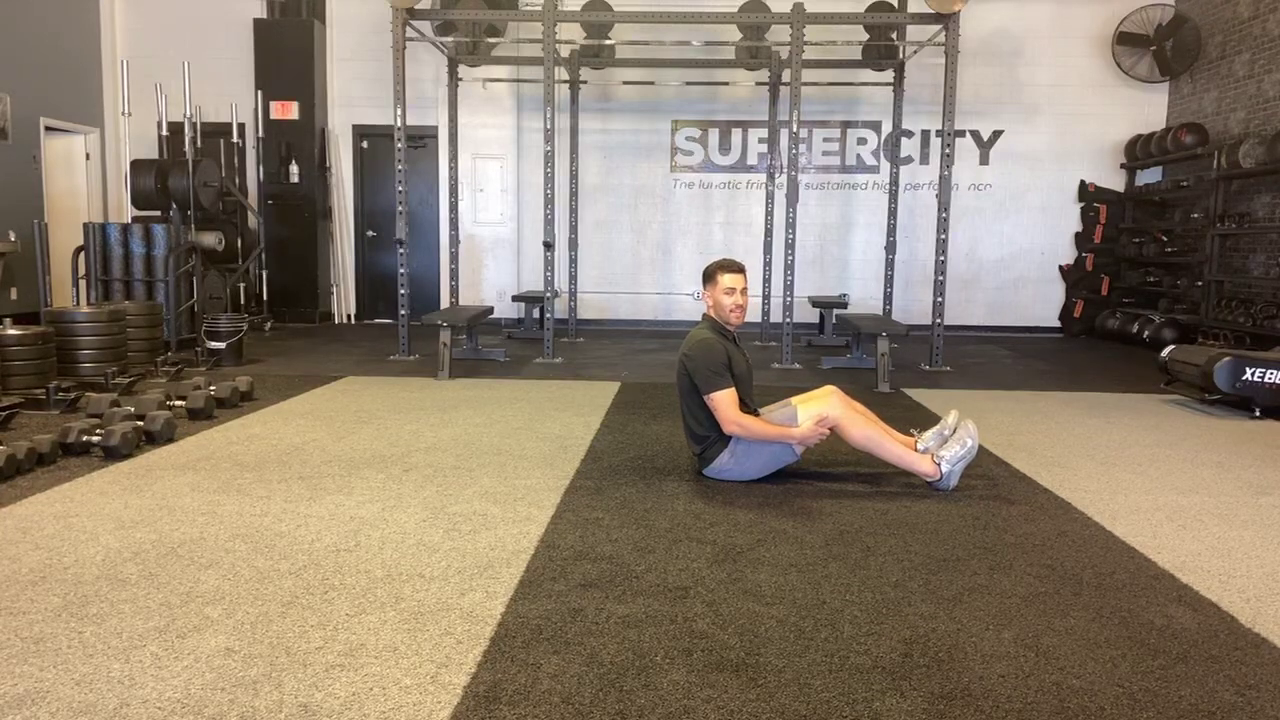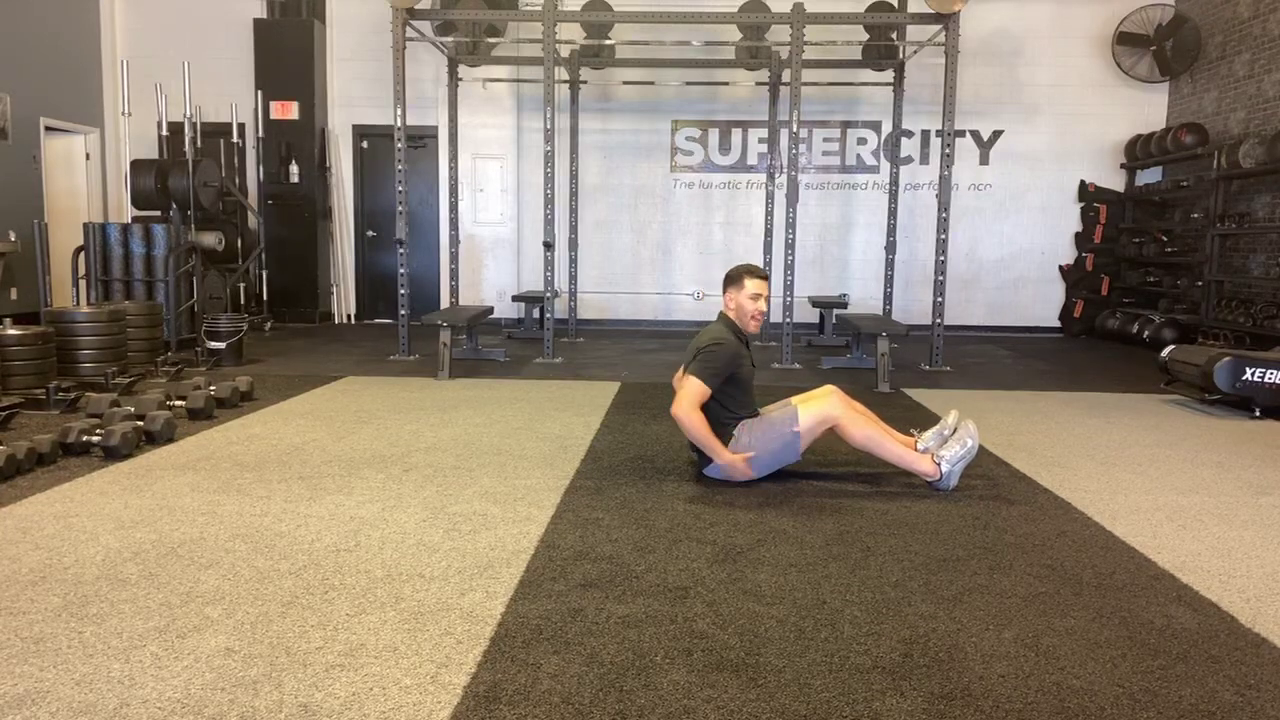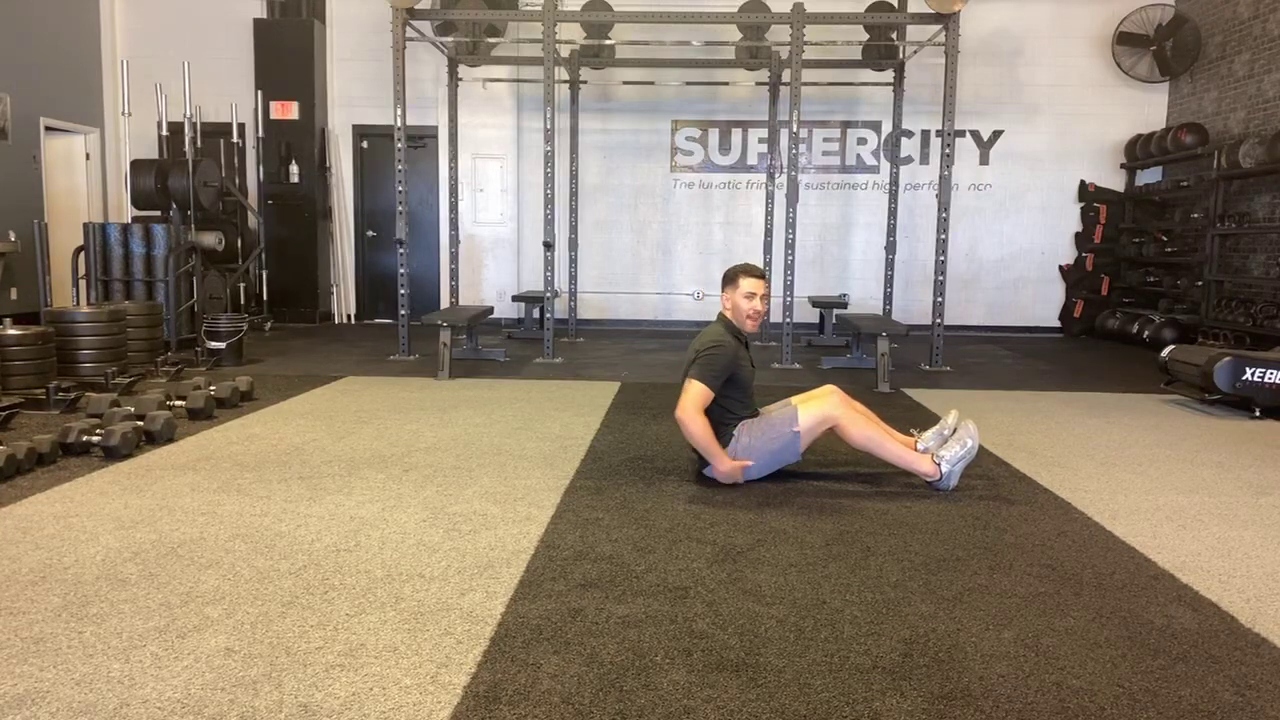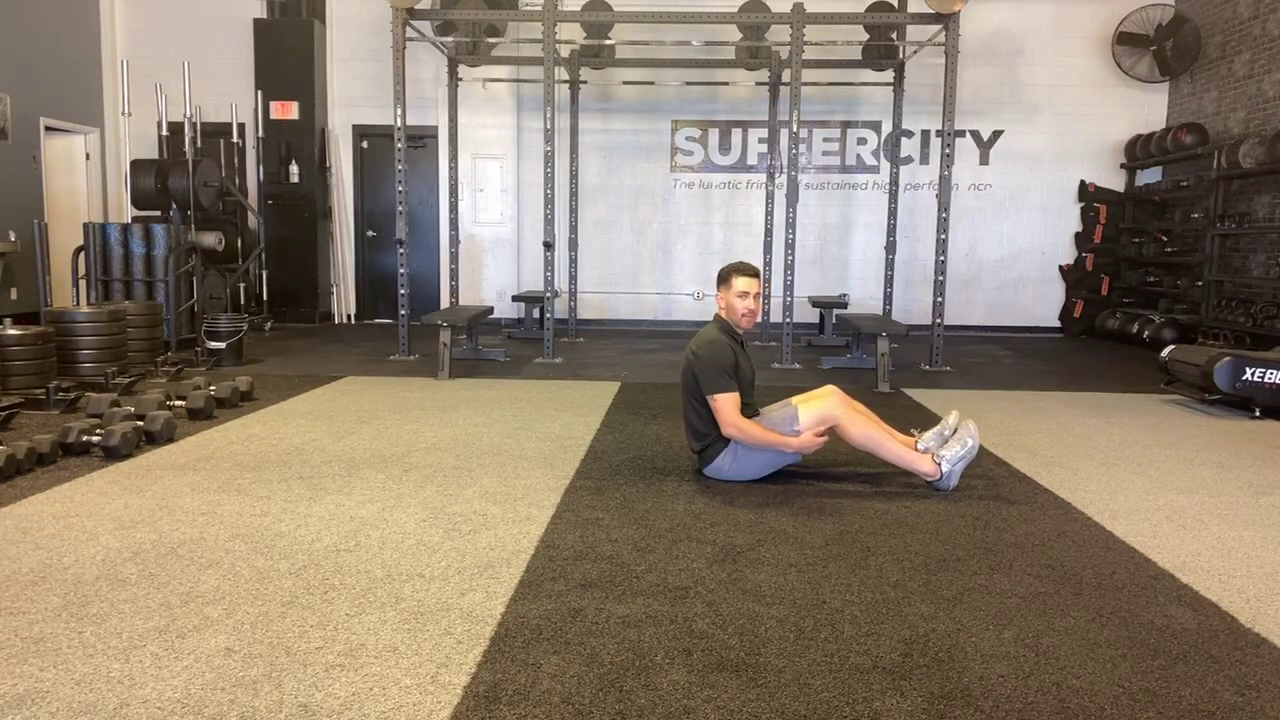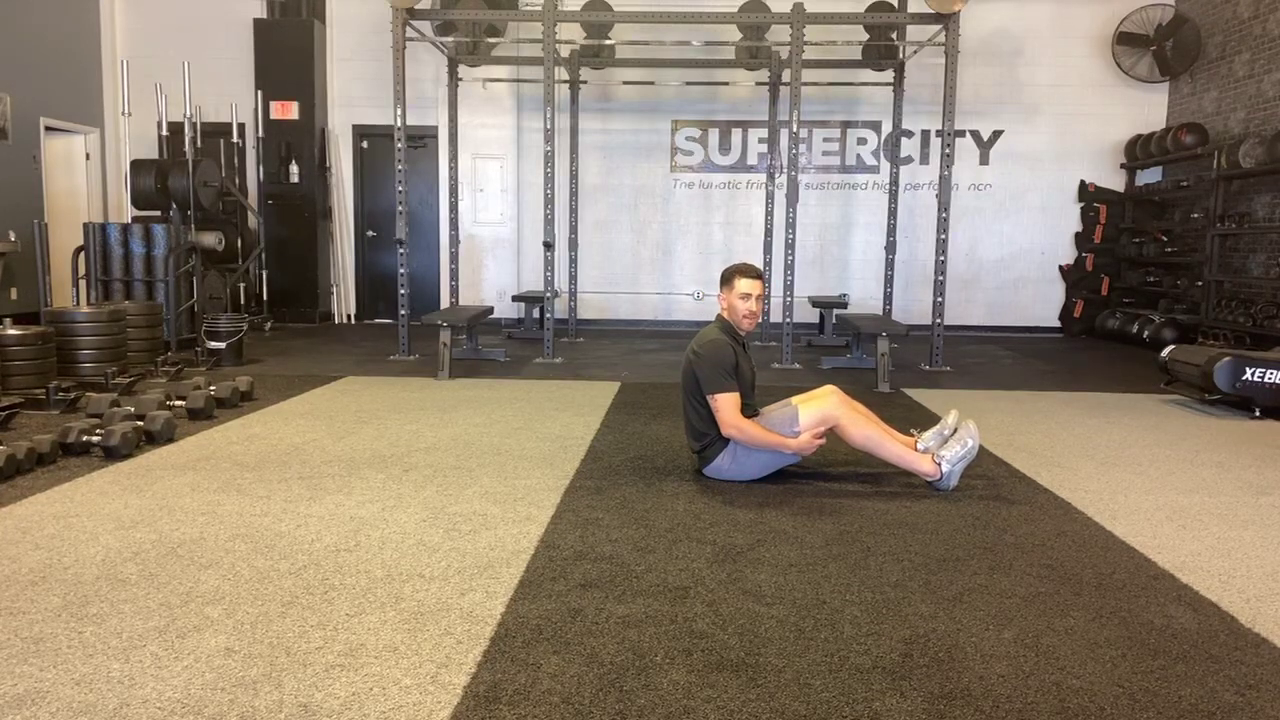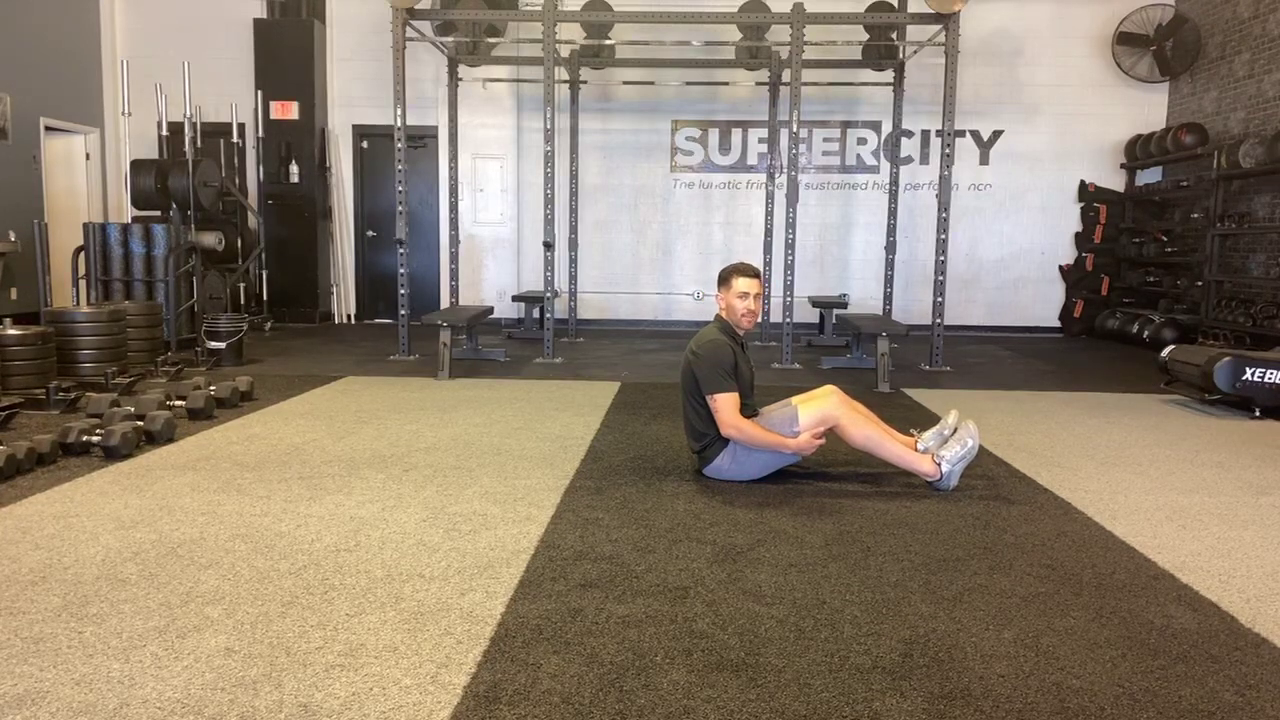
dt=0.5s
person 1, frame 1
left shoulder: (722, 337)
right shoulder: (707, 346)
right elbow: (731, 422)
left wrist: (793, 426)
right wrist: (796, 434)
left hip: (736, 441)
right hip: (726, 454)
left knee: (830, 394)
right knee: (831, 408)
left ankle: (916, 445)
right ankle: (933, 469)
person 1, frame 2
left shoulder: (726, 336)
right shoulder: (721, 345)
left elbow: (679, 380)
right elbow: (682, 409)
right wrist: (724, 459)
left hip: (736, 432)
right hip: (729, 449)
left knee: (830, 393)
right knee: (832, 407)
left ankle: (915, 445)
right ankle: (933, 469)
person 1, frame 3
left shoulder: (726, 337)
right shoulder: (720, 347)
left elbow: (706, 397)
right elbow: (687, 412)
right wrist: (722, 463)
left hip: (737, 432)
right hip: (729, 447)
left knee: (830, 394)
right knee: (832, 408)
left ankle: (916, 446)
right ankle: (933, 469)
person 1, frame 4
left shoulder: (728, 339)
right shoulder: (714, 347)
right elbow: (731, 426)
right wrist: (794, 444)
left hip: (736, 439)
right hip: (725, 454)
left knee: (831, 394)
right knee: (832, 408)
left ankle: (915, 445)
right ankle: (932, 469)
person 1, frame 5
left shoulder: (731, 339)
right shoulder: (716, 347)
right elbow: (731, 426)
right wrist: (793, 445)
left hip: (738, 440)
right hip: (725, 454)
left knee: (830, 394)
right knee: (832, 407)
left ankle: (916, 445)
right ankle: (933, 468)
person 1, frame 6
left shoulder: (729, 339)
right shoulder: (715, 347)
right elbow: (730, 426)
left wrist: (794, 436)
right wrist: (793, 445)
left hip: (738, 440)
right hip: (725, 454)
left knee: (831, 394)
right knee: (832, 408)
left ankle: (915, 445)
right ankle: (933, 469)
